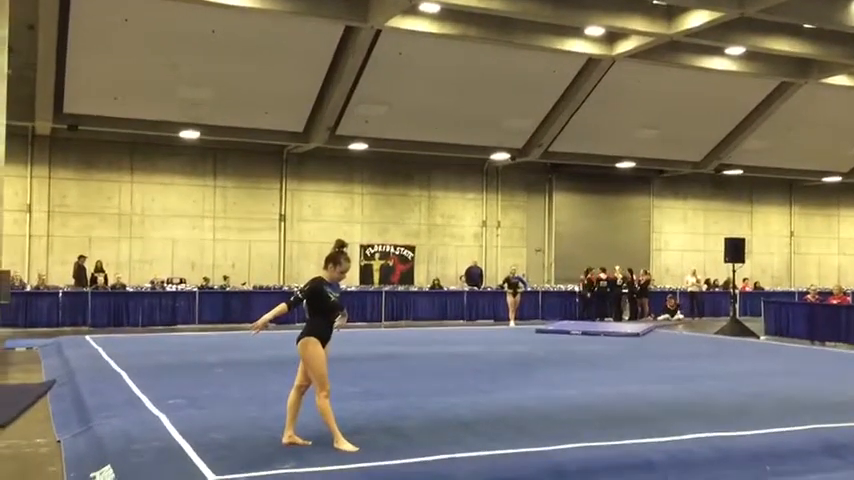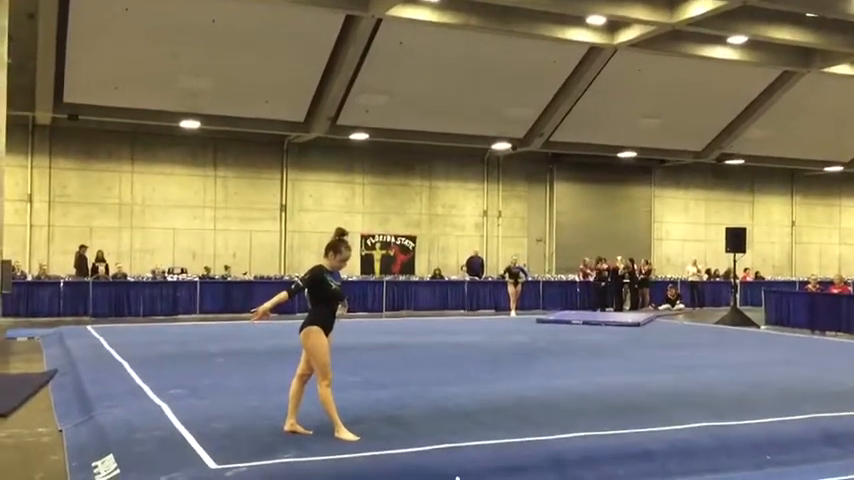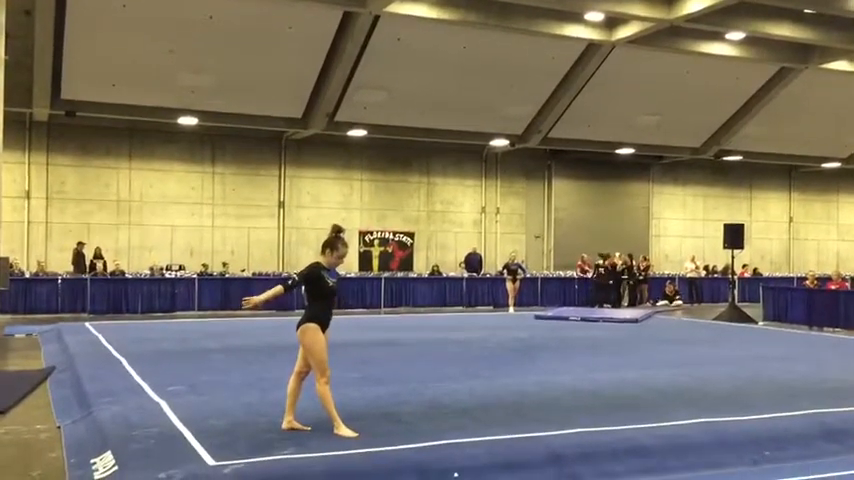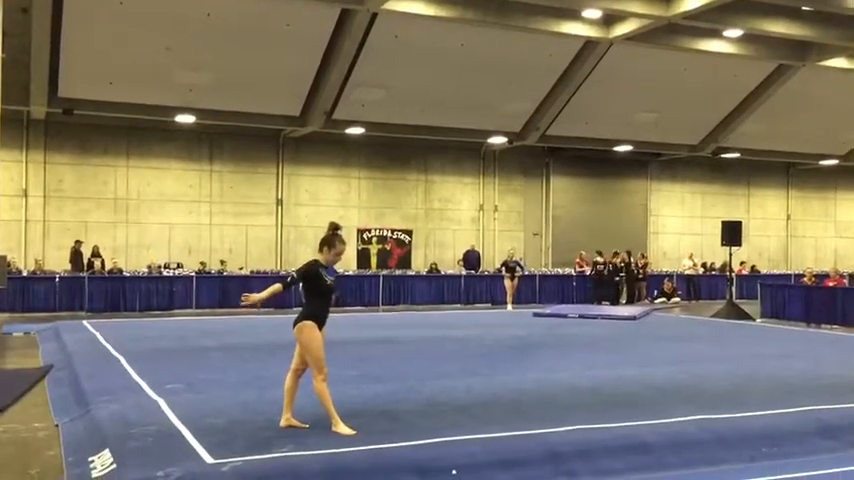
dt=0.3s
person 1, frame 1
left shoulder: (334, 287)
right shoulder: (316, 285)
right elbow: (291, 303)
left wrist: (342, 316)
right wrist: (267, 317)
left hip: (320, 341)
right hip: (311, 340)
left knee: (300, 386)
right knee: (323, 390)
left ankle: (289, 434)
right ankle: (338, 439)
person 1, frame 2
left shoulder: (334, 275)
right shoulder: (317, 273)
right elbow: (293, 290)
left wrist: (342, 304)
right wrist: (268, 305)
left hip: (323, 329)
right hip: (313, 329)
left knee: (303, 375)
right knee: (325, 380)
left ankle: (291, 422)
right ankle: (339, 428)
person 1, frame 3
left shoulder: (331, 273)
right shoulder: (314, 270)
right elbow: (289, 285)
right wrist: (262, 298)
left hip: (319, 327)
right hip: (310, 326)
left knee: (300, 372)
right knee: (323, 377)
left ankle: (288, 419)
right ankle: (338, 425)
person 1, frame 4
left shoulder: (330, 271)
right shoulder: (312, 268)
right elbow: (287, 283)
right wrist: (261, 296)
left hip: (316, 324)
right hip: (307, 324)
left knee: (297, 369)
right knee: (320, 374)
left ankle: (287, 417)
right ankle: (336, 422)
